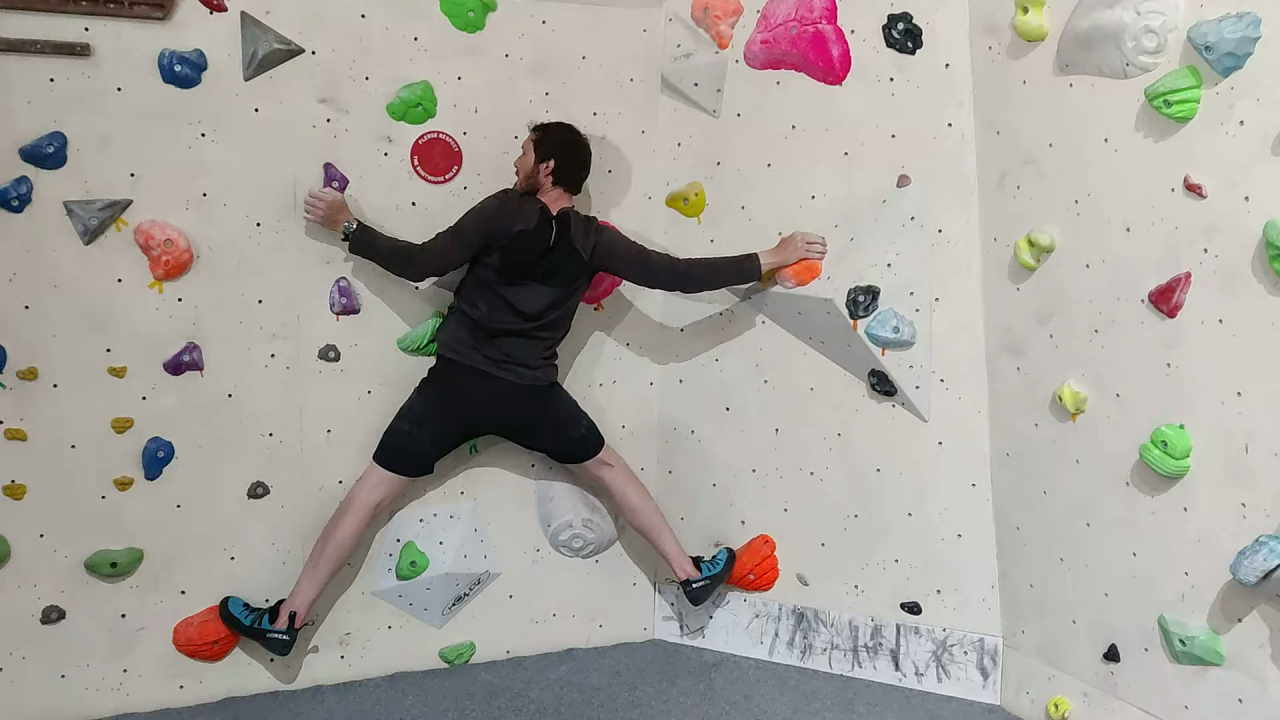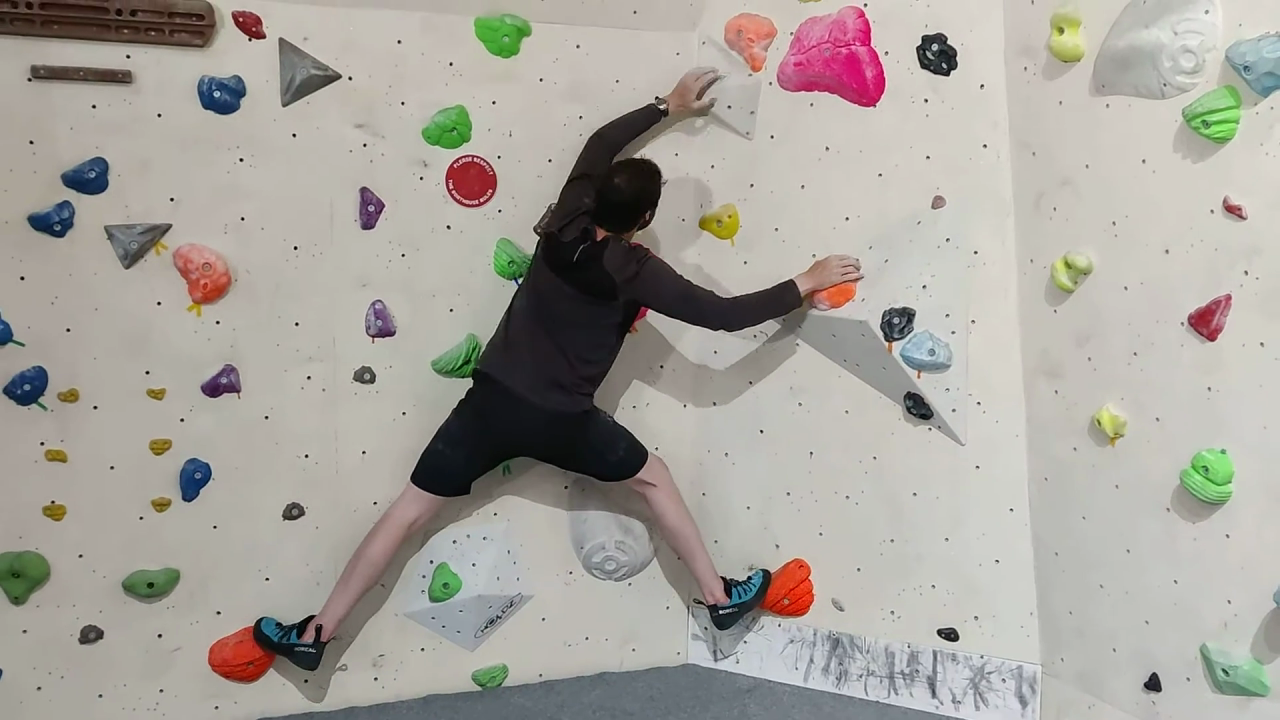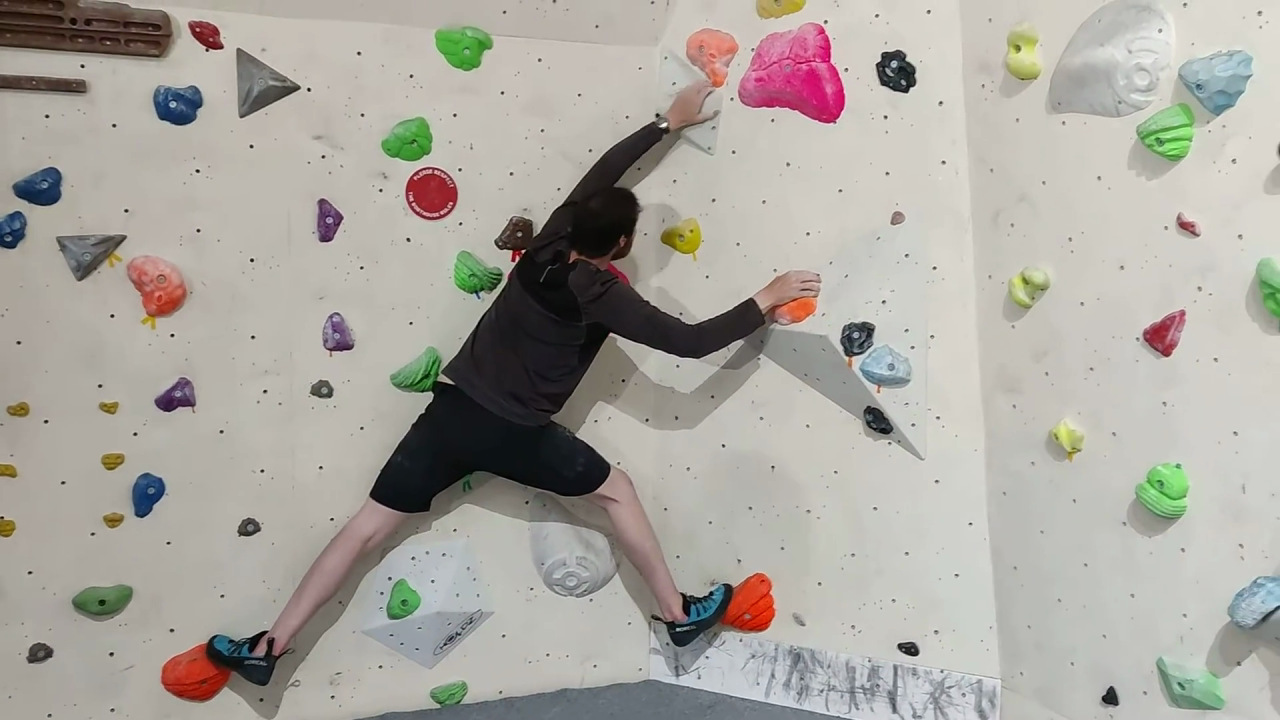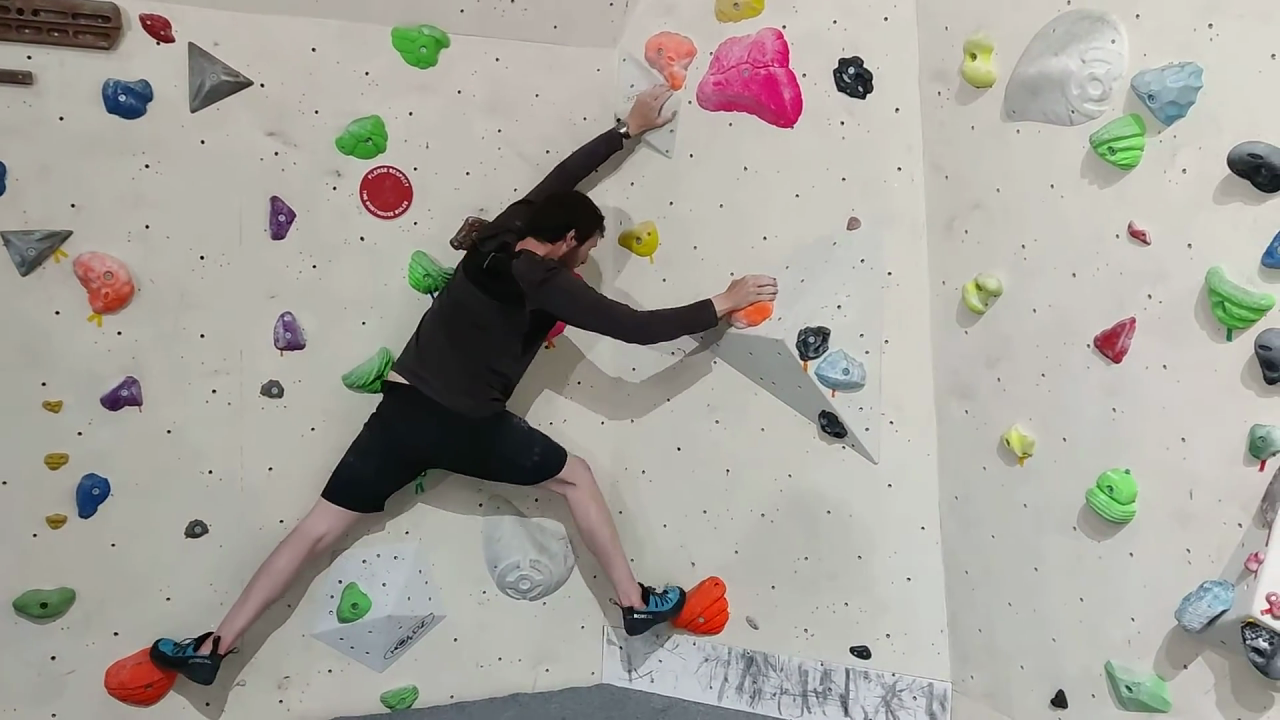
dt=1s
person 1, frame 1
left shoulder: (502, 212)
right shoulder: (592, 240)
left elbow: (416, 265)
right elbow: (679, 276)
left wrist: (346, 224)
right wrist: (770, 259)
left hip: (457, 382)
right hip: (530, 395)
left knee: (371, 492)
right knee: (607, 466)
left ankle: (286, 619)
right ankle: (690, 574)
person 1, frame 2
left shoulder: (567, 222)
right shoulder: (636, 272)
left elbow: (600, 145)
right elbow: (725, 314)
left wrist: (666, 107)
right wrist: (806, 283)
left hip: (492, 401)
right hip: (561, 421)
left knee: (407, 510)
right knee: (653, 478)
left ankle: (316, 632)
right ankle: (718, 598)
person 1, frame 3
left shoulder: (550, 240)
right shoulder: (601, 295)
left elbow: (603, 169)
right elbow: (691, 341)
left wrist: (667, 123)
right wrist: (766, 299)
left hip: (451, 411)
right hip: (514, 434)
left knee: (366, 527)
right knee: (617, 491)
left ankle: (267, 648)
right ankle: (677, 614)
person 1, frame 4
left shoulder: (499, 235)
right shoulder: (548, 285)
left elbow: (562, 176)
right elbow: (639, 328)
left wrist: (627, 130)
right wrist: (721, 304)
left hip: (401, 410)
right hip: (466, 427)
left knee: (317, 529)
right knee: (578, 477)
left ankle: (213, 647)
right ankle: (634, 604)
